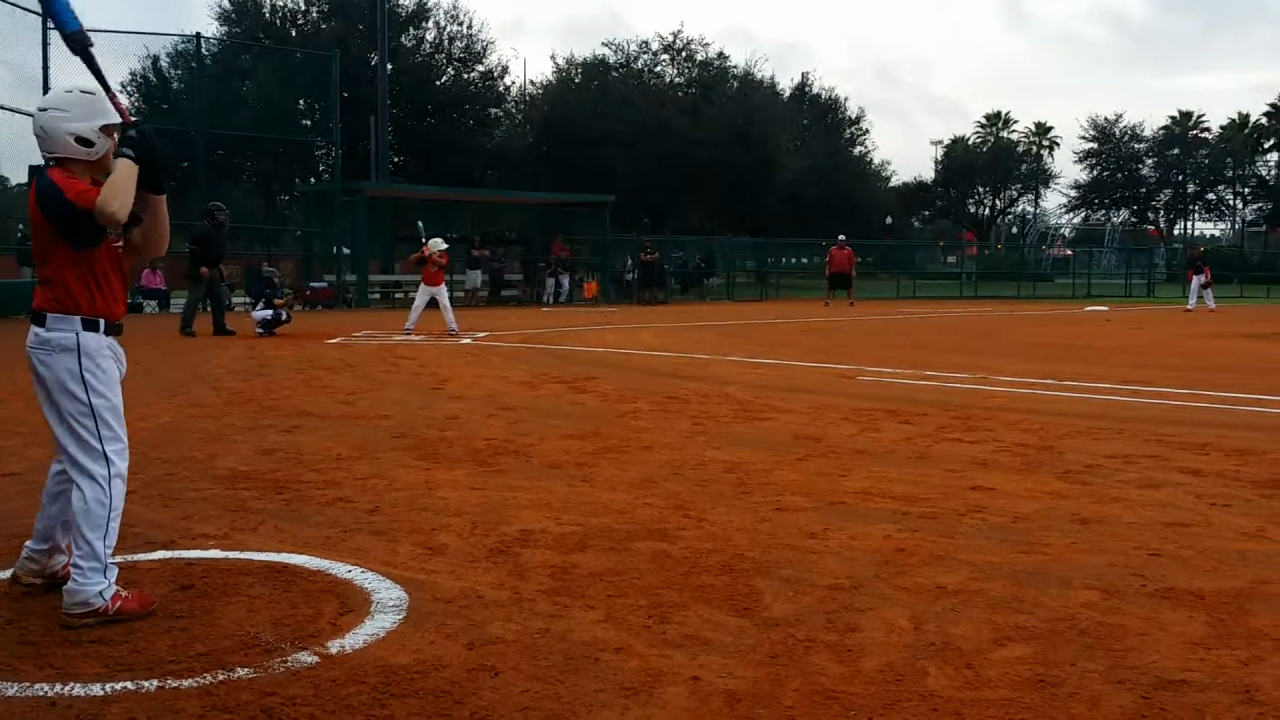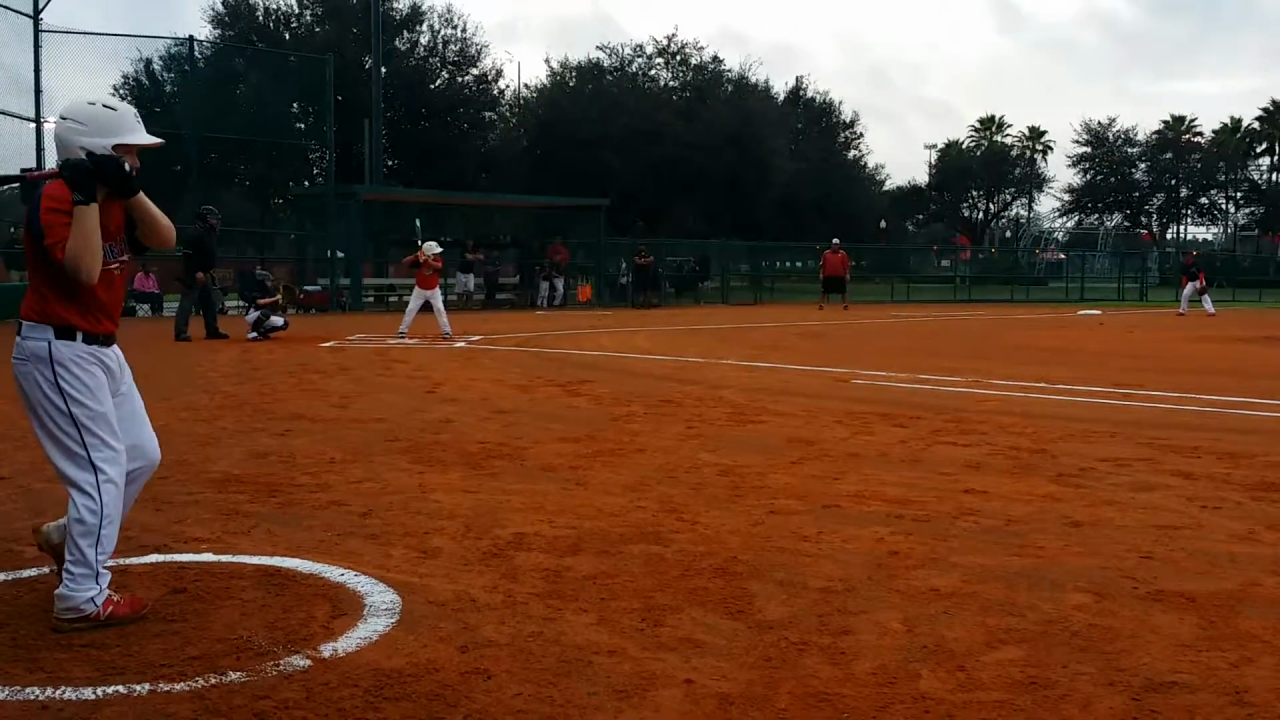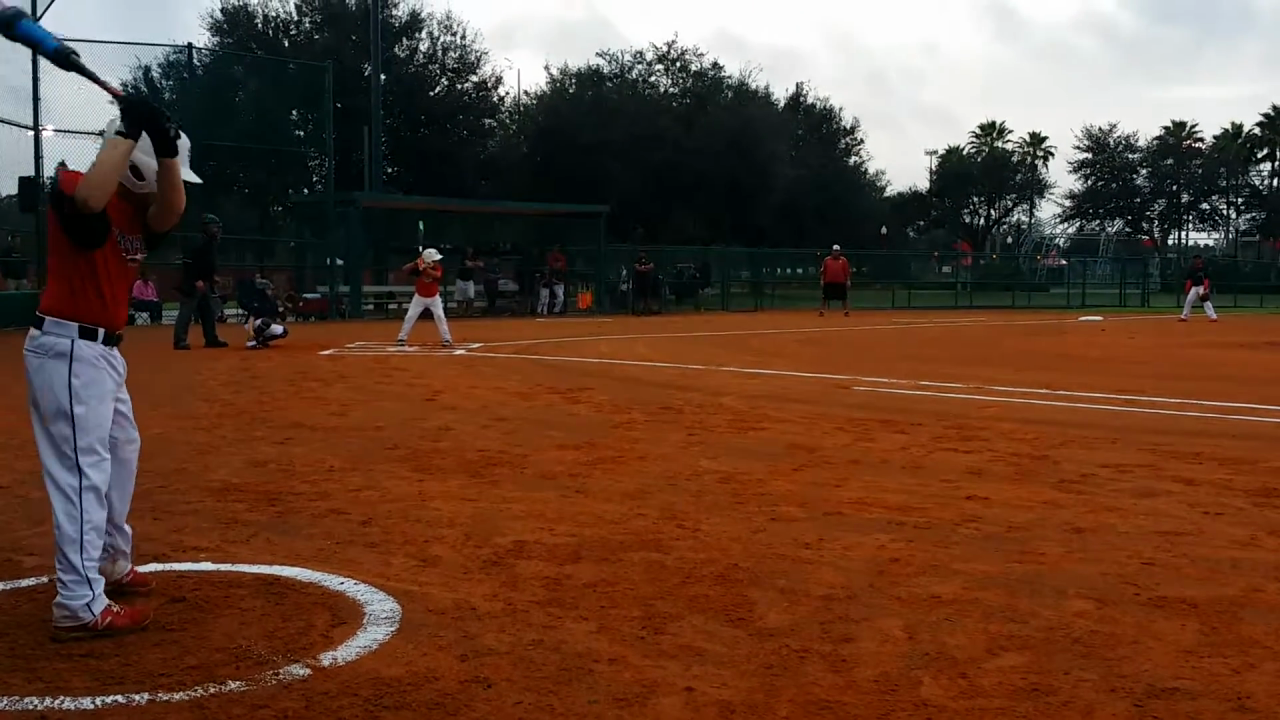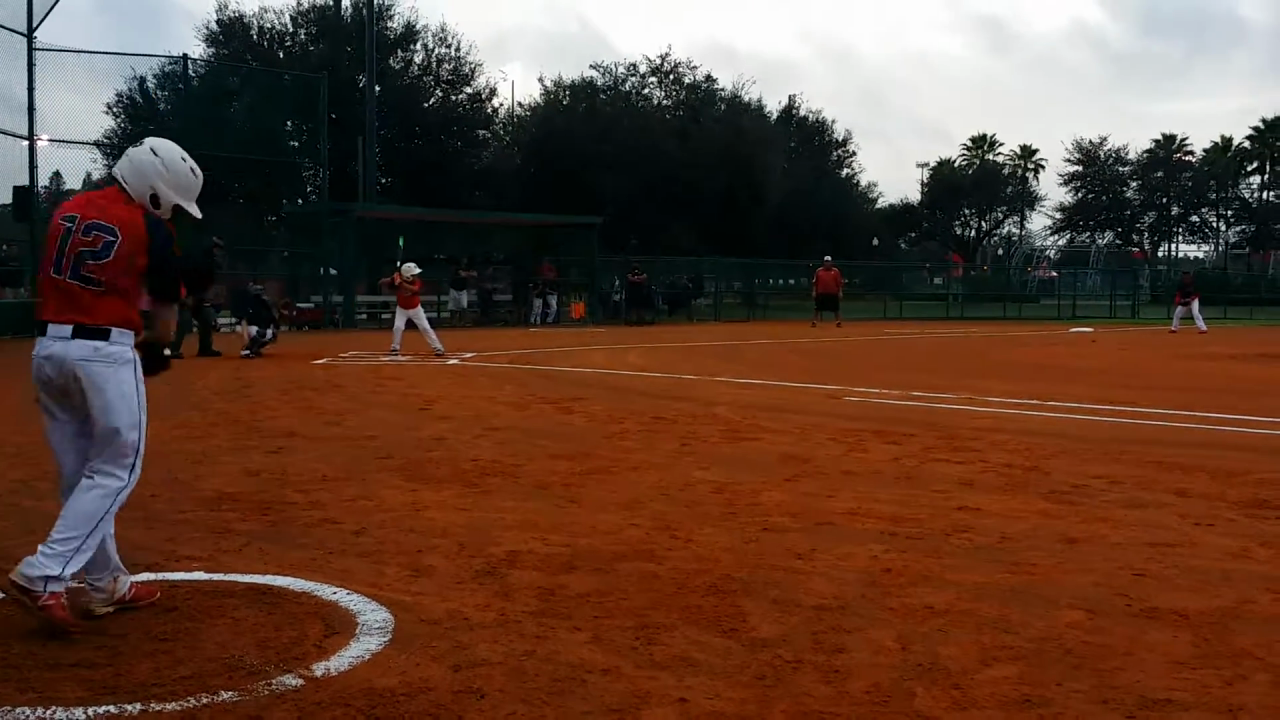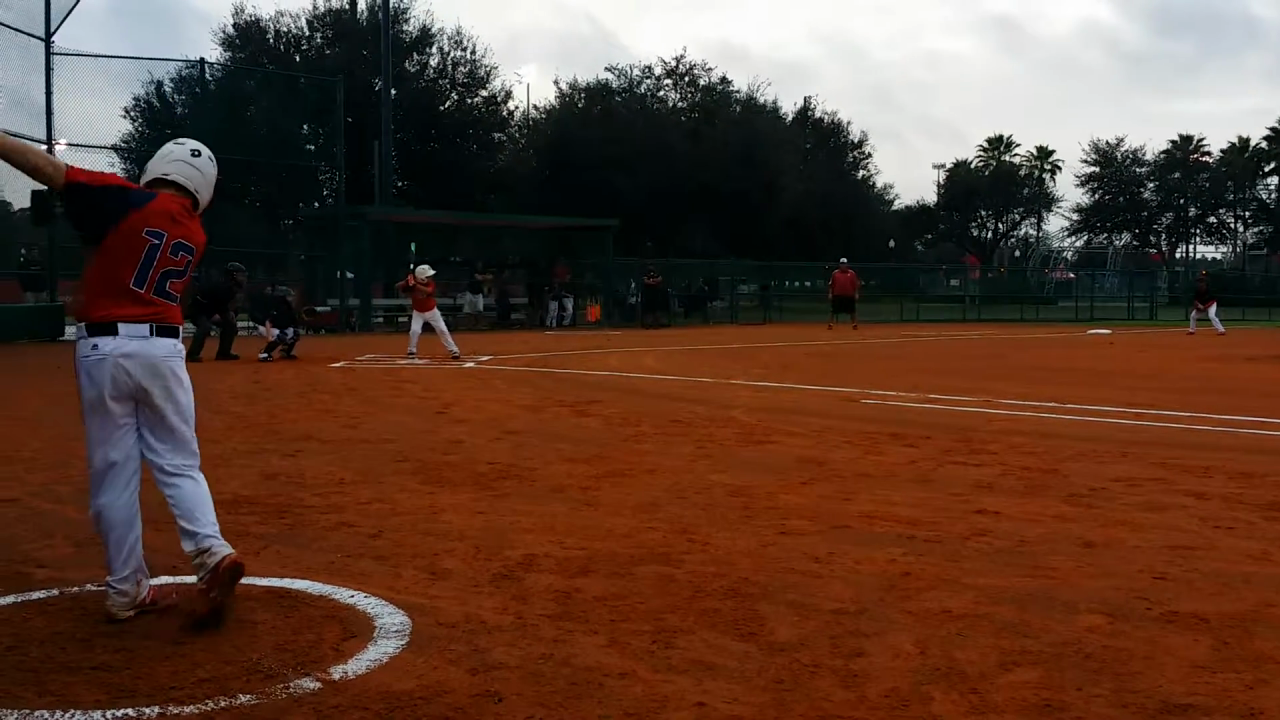
dt=0.4s
person 1, frame 1
left shoulder: (95, 187)
right shoulder: (56, 184)
left elbow: (153, 245)
right elbow: (113, 216)
left wrist: (151, 182)
right wrist: (126, 157)
left hip: (94, 340)
right hip: (72, 341)
left knee: (80, 456)
right knee: (103, 463)
left ankle: (43, 558)
right ankle: (89, 593)
person 1, frame 2
left shoulder: (119, 206)
right shoulder: (53, 201)
left elbow: (165, 239)
right elbow: (86, 271)
left wrist: (125, 186)
right wrist: (87, 194)
left hip: (103, 349)
right hip: (57, 352)
left knee: (141, 455)
right knee: (101, 469)
left ankle: (70, 536)
right ankle: (82, 598)
person 1, frame 3
left shoulder: (135, 210)
right shoulder: (72, 186)
left elbow: (172, 210)
right elbow: (93, 198)
left wrist: (167, 151)
right wrist: (129, 132)
left hip: (99, 349)
right hip: (66, 350)
left knee: (118, 453)
right knee: (81, 474)
left ankle: (108, 564)
right ankle: (79, 607)
person 1, frame 4
left shoulder: (69, 207)
right shoulder: (154, 231)
right elbow: (165, 309)
right wrist: (157, 344)
left hip: (49, 350)
right hip: (106, 353)
left knee: (80, 472)
right knee: (112, 472)
left ankle: (105, 584)
right ankle: (42, 575)
person 1, frame 5
left shoulder: (126, 200)
right shoulder: (196, 234)
left elbow: (54, 172)
left hip: (103, 350)
right hip: (163, 351)
left knee: (114, 473)
right knee: (178, 463)
left ankle: (127, 589)
right ankle: (211, 551)
